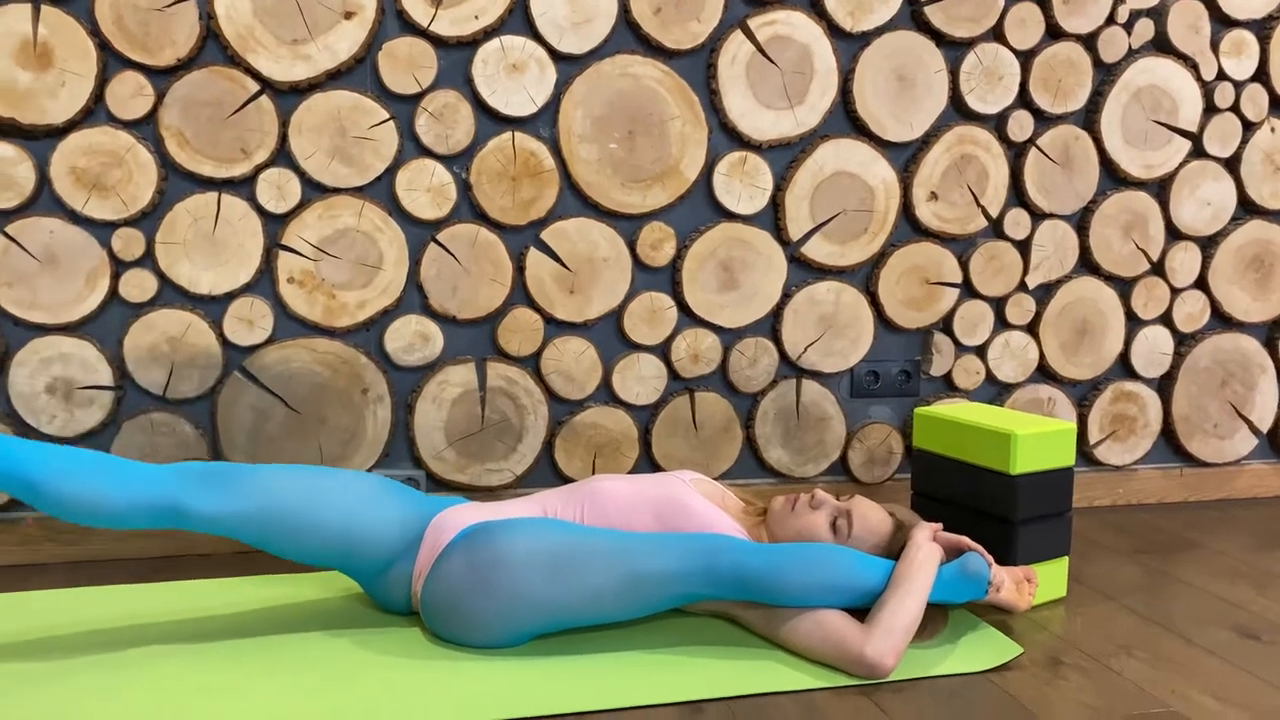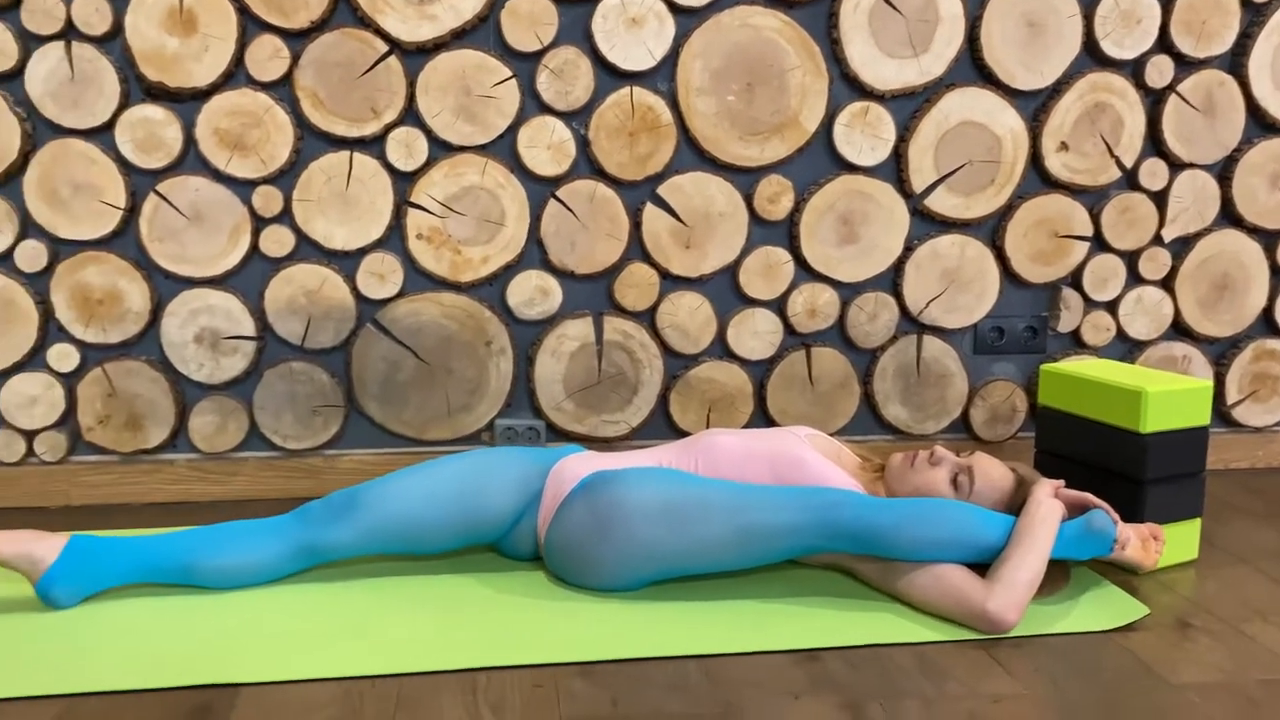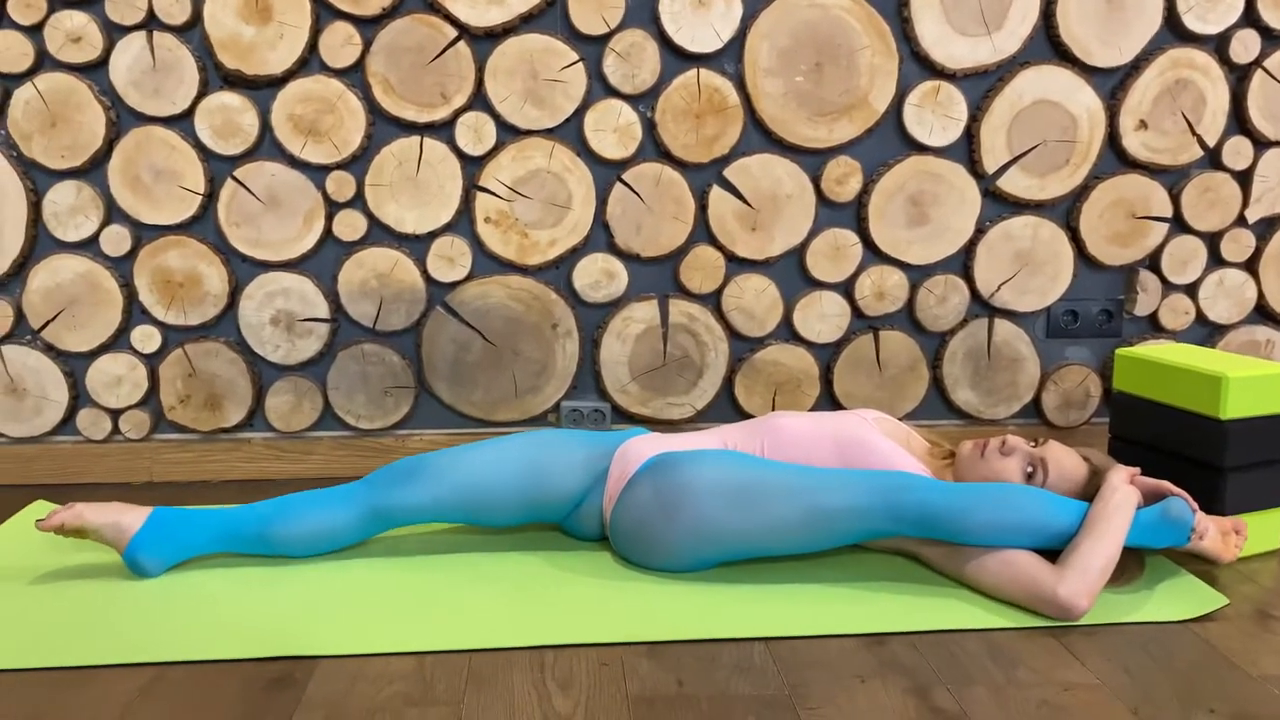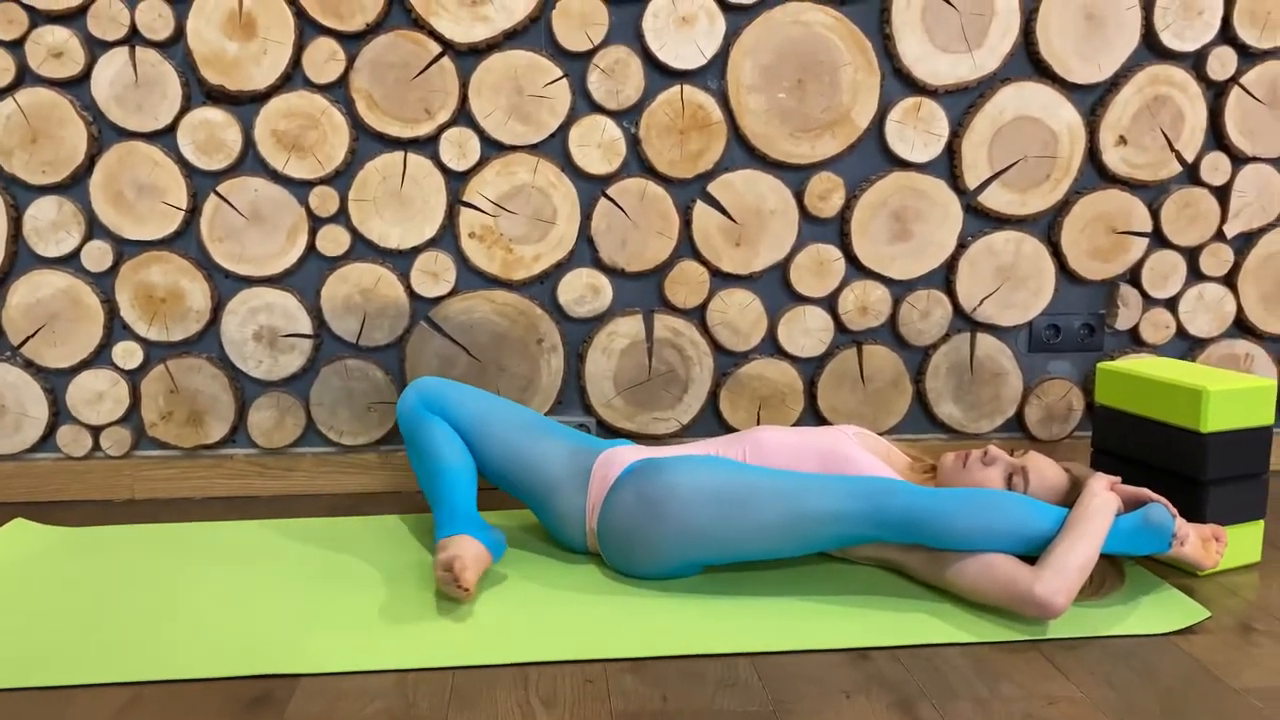
dt=1s
person 1, frame 1
left shoulder: (759, 575)
right shoulder: (720, 501)
left elbow: (873, 649)
left wrist: (927, 561)
left hip: (477, 582)
right hip: (436, 523)
right knee: (191, 490)
person 1, frame 2
left shoulder: (878, 530)
right shoulder: (837, 456)
left elbow: (997, 606)
left wrist: (1045, 517)
left hip: (601, 532)
right hip: (556, 479)
right knee: (325, 526)
person 1, frame 3
left shoulder: (946, 513)
right shoulder: (907, 439)
left elbow: (1068, 592)
left wrist: (1120, 504)
left hip: (665, 510)
right hip: (623, 460)
right knee: (392, 488)
right ankle: (164, 531)
person 1, frame 4
left shoulder: (924, 522)
right shoulder: (889, 458)
left elbow: (1043, 592)
left wrist: (1099, 505)
right hip: (604, 473)
right ankle: (464, 538)
